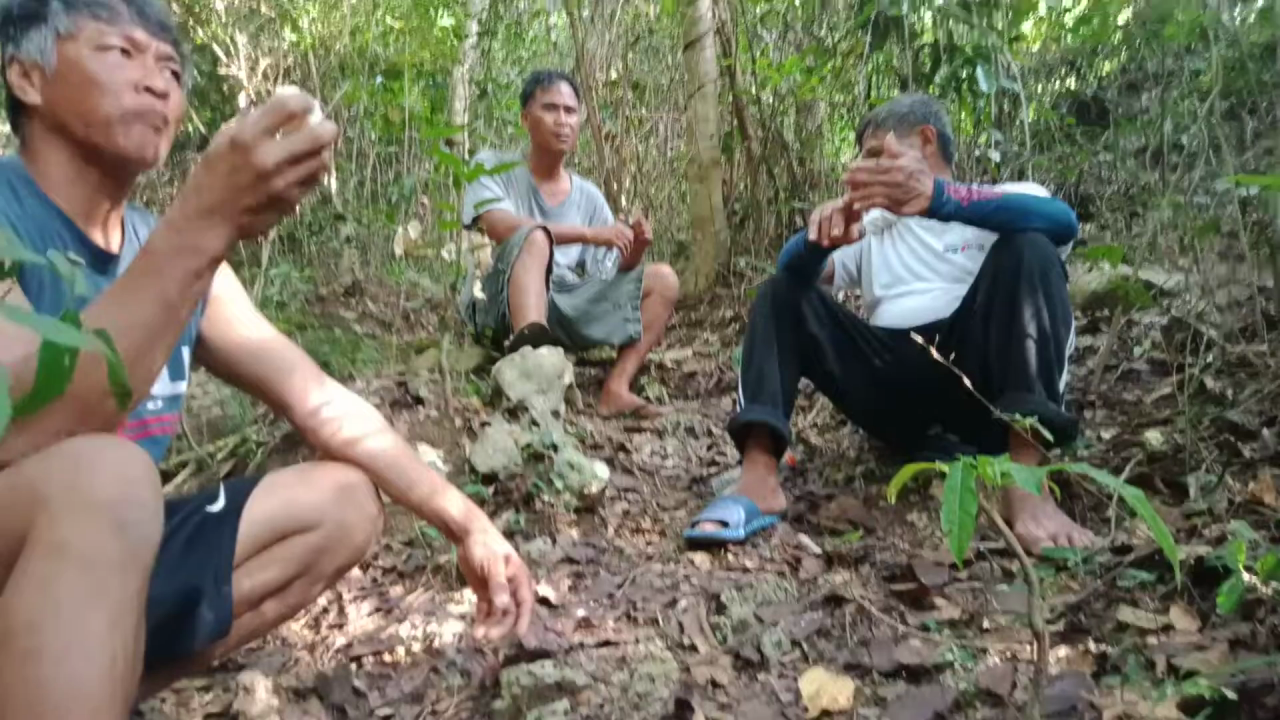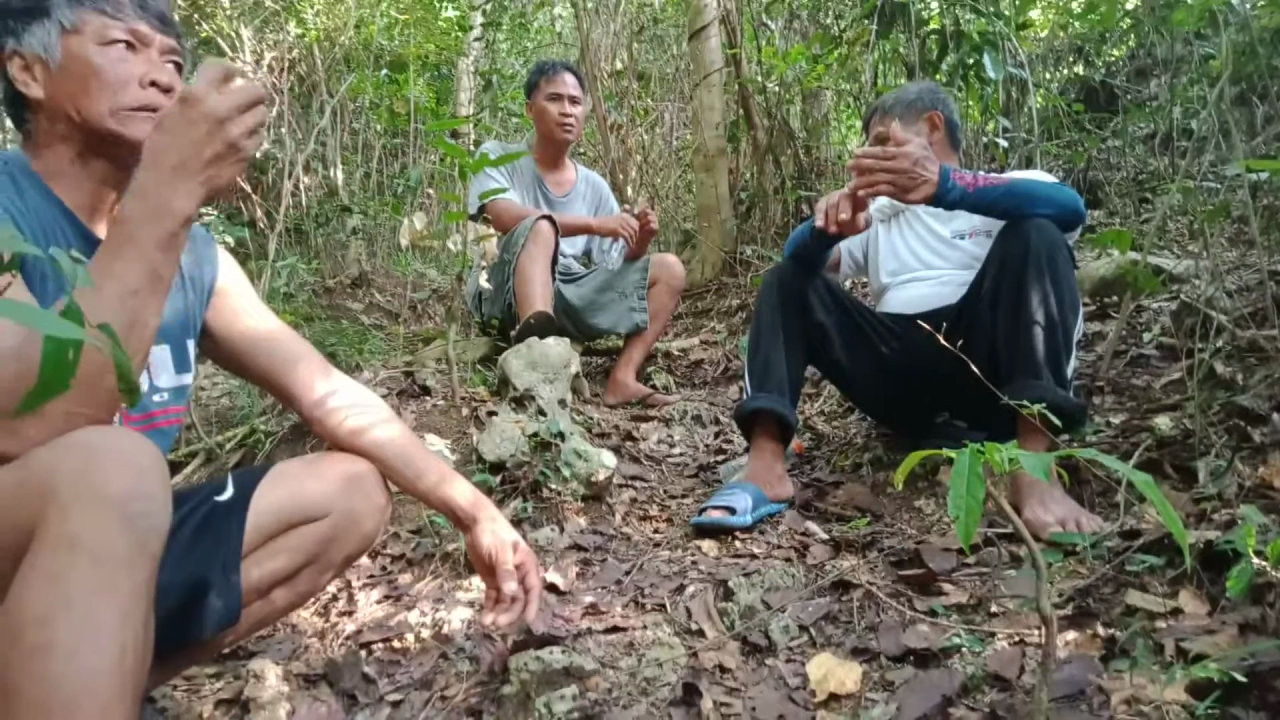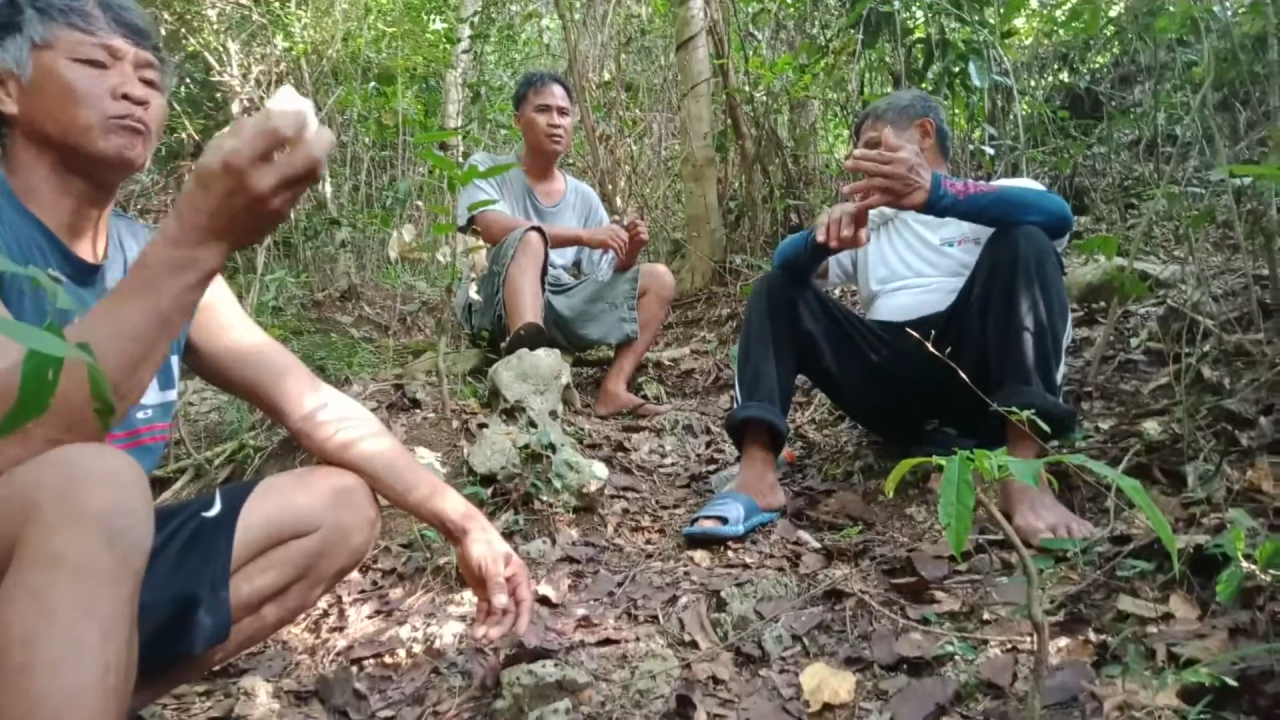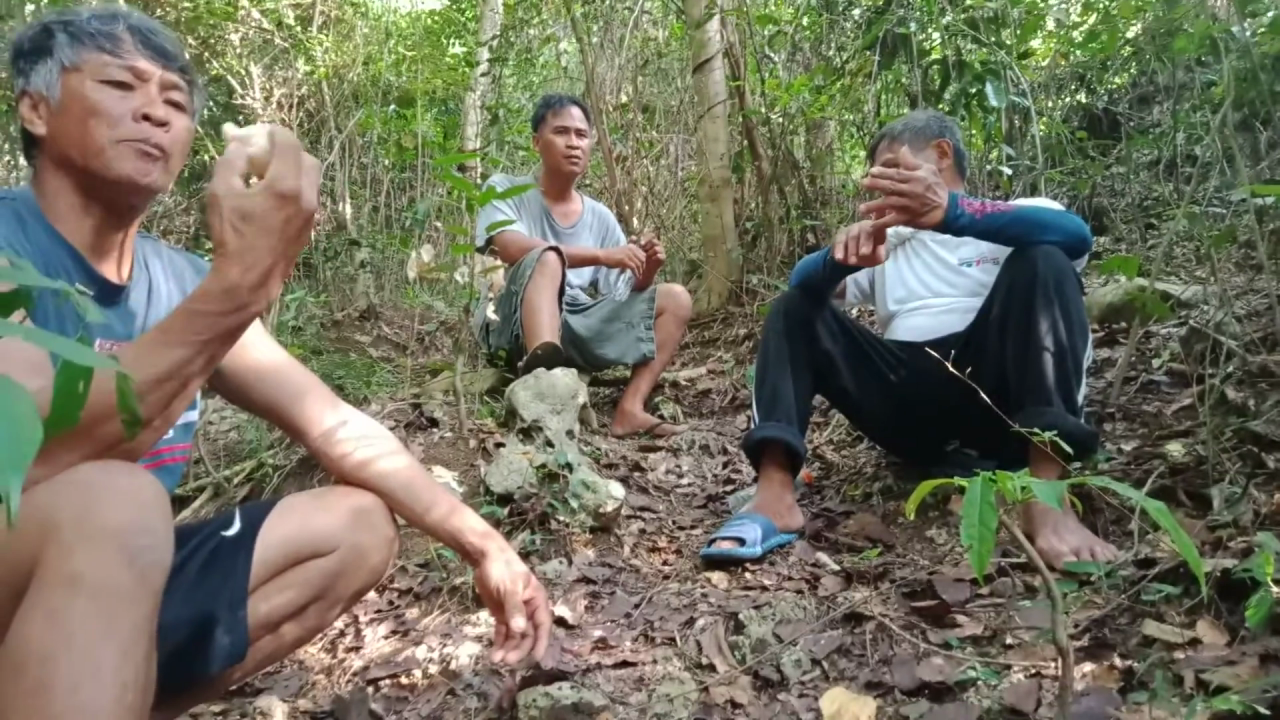
dt=0.4s
person 1, frame 1
left shoulder: (174, 253)
left elbow: (320, 400)
left wrist: (463, 521)
right wrist: (205, 224)
left hip: (103, 556)
left knee: (343, 500)
right knee: (104, 473)
person 1, frame 2
left shoulder: (189, 256)
left elbow: (328, 392)
left wrist: (472, 510)
right wrist: (170, 191)
left hip: (111, 552)
left knee: (351, 491)
right knee: (113, 467)
person 1, frame 3
left shoulder: (159, 261)
left elbow: (315, 405)
left wrist: (462, 521)
right wrist: (199, 239)
left hip: (99, 565)
left knee: (341, 506)
right knee: (93, 485)
person 1, frame 4
left shoulder: (184, 282)
left elbow: (334, 424)
left wrist: (478, 541)
right wrist: (243, 282)
left hip: (116, 582)
left knee: (358, 524)
right knee: (114, 500)
person 2, frame 1
left shoulder: (1004, 203)
right shoulder: (875, 229)
left elbow: (1061, 221)
right elbow: (792, 268)
left wrist: (936, 197)
right wrist: (822, 236)
left hip: (980, 377)
right hip: (896, 389)
left knee: (1026, 248)
right knee: (781, 292)
left ankle: (1026, 484)
right ankle: (758, 479)
person 2, frame 2
left shoulder: (1012, 190)
right shoulder: (881, 216)
left elbow: (1069, 207)
right elbow: (797, 257)
left wrist: (942, 185)
right wrist: (826, 223)
left hip: (987, 363)
right hip: (903, 377)
left knee: (1033, 235)
right knee: (786, 280)
left ankle: (1033, 468)
right ankle: (765, 466)
person 2, frame 3
left shoulder: (997, 203)
right shoulder: (872, 224)
left elbow: (1057, 215)
right elbow: (786, 262)
left wrist: (934, 192)
right wrist: (825, 234)
left hip: (975, 369)
right hip: (893, 386)
left knee: (1021, 242)
right knee: (776, 288)
left ankle: (1023, 475)
right ankle: (757, 476)
person 2, frame 4
left shoulder: (1016, 221)
right shoulder: (889, 244)
left elbow: (1075, 235)
right elbow: (803, 282)
left wrist: (950, 212)
right wrist: (843, 254)
left hip: (994, 391)
right hip: (911, 405)
left knee: (1040, 262)
right knee: (793, 309)
left ankle: (1046, 498)
right ankle: (774, 496)
person 3, frame 1
left shoulder: (589, 197)
right shoulder: (493, 167)
left elbow: (614, 278)
right elbow: (499, 227)
left wrist: (633, 254)
right wrist: (588, 234)
left hip: (564, 307)
right hip: (501, 304)
left knee: (663, 280)
right knee: (535, 236)
left ankle: (615, 389)
right ankle: (528, 350)
person 3, frame 2
left shoulder: (595, 186)
right shoulder: (497, 156)
left elbow: (617, 268)
right elbow: (504, 217)
left wrist: (638, 245)
right wrist: (594, 225)
left hip: (570, 297)
right hip: (505, 294)
left knee: (668, 269)
right knee: (541, 226)
left ankle: (622, 379)
right ankle: (534, 339)
person 3, frame 3
left shoulder: (584, 197)
right shoulder: (486, 168)
left elbow: (607, 279)
right elbow: (493, 229)
left wrist: (628, 254)
right wrist: (584, 236)
left hip: (560, 308)
right hip: (495, 306)
left knee: (659, 279)
right knee: (530, 237)
left ankle: (613, 389)
right ankle: (525, 349)
person 3, frame 4
left shoulder: (601, 218)
right shoulder: (505, 189)
left elbow: (624, 299)
right elbow: (511, 249)
left wrist: (645, 273)
right wrist: (601, 256)
left hip: (577, 328)
right hip: (514, 326)
left knee: (675, 299)
right knee: (548, 257)
left ankle: (630, 409)
right ankle: (541, 371)
